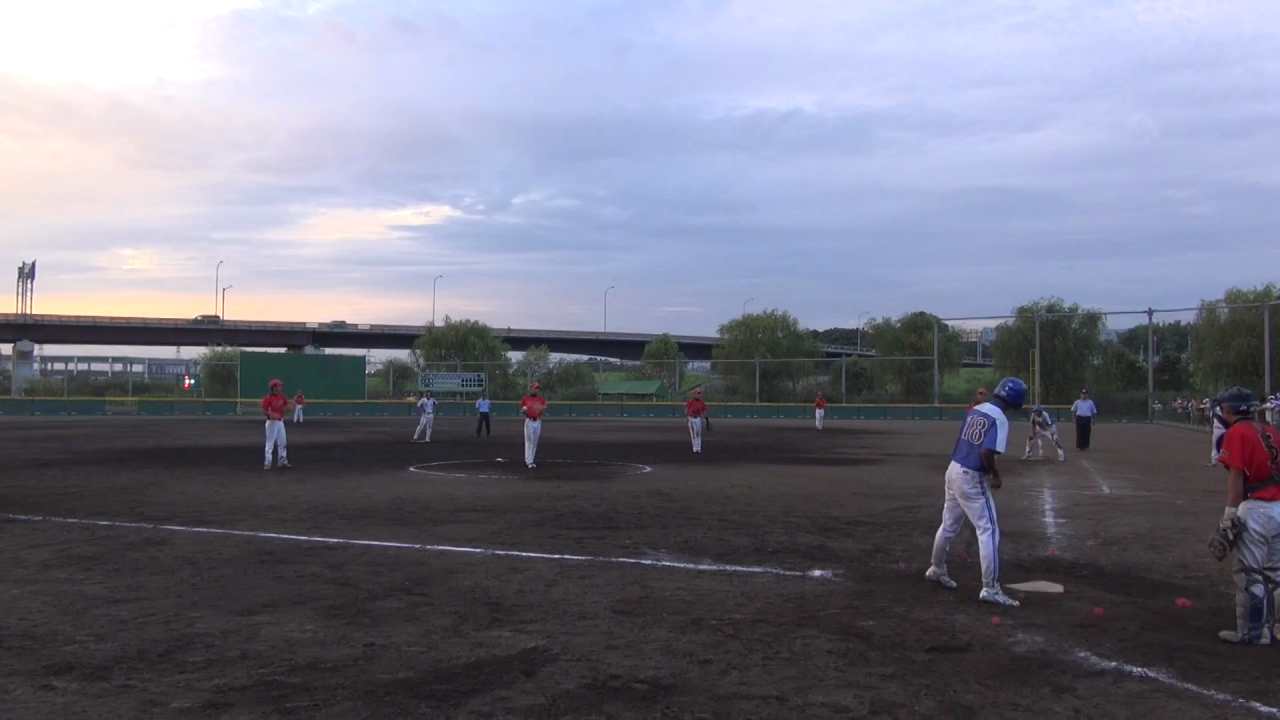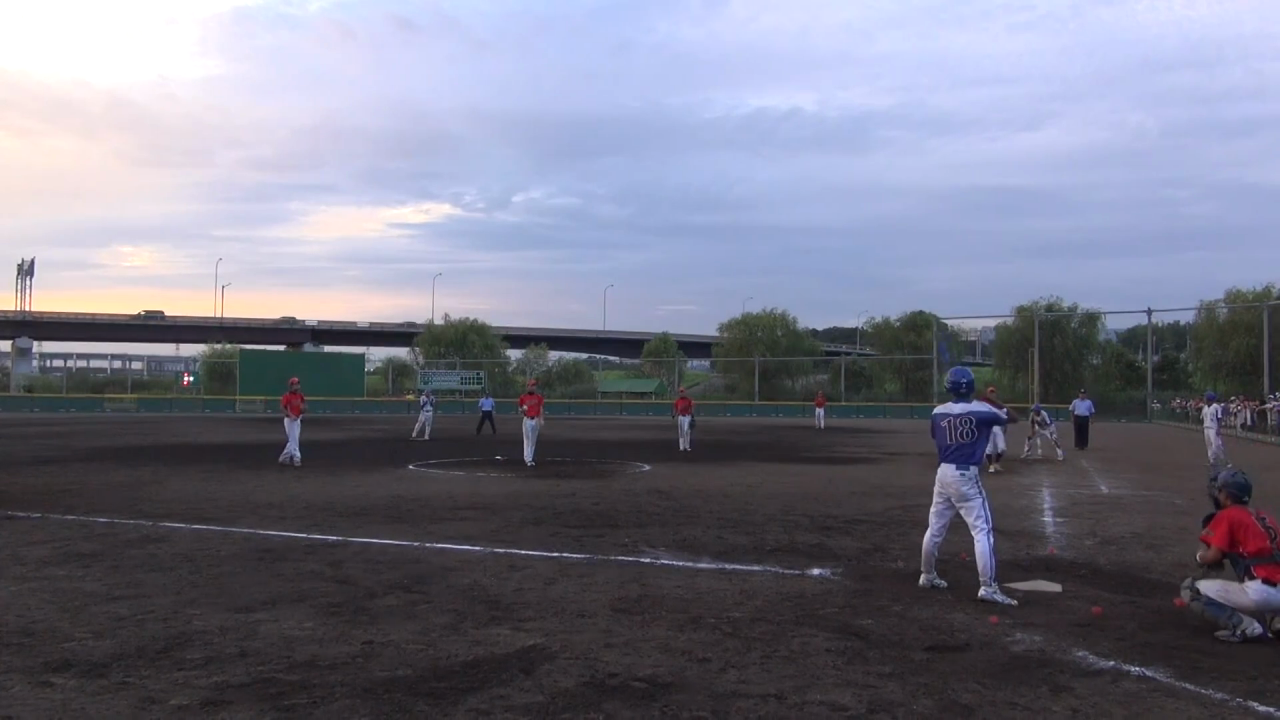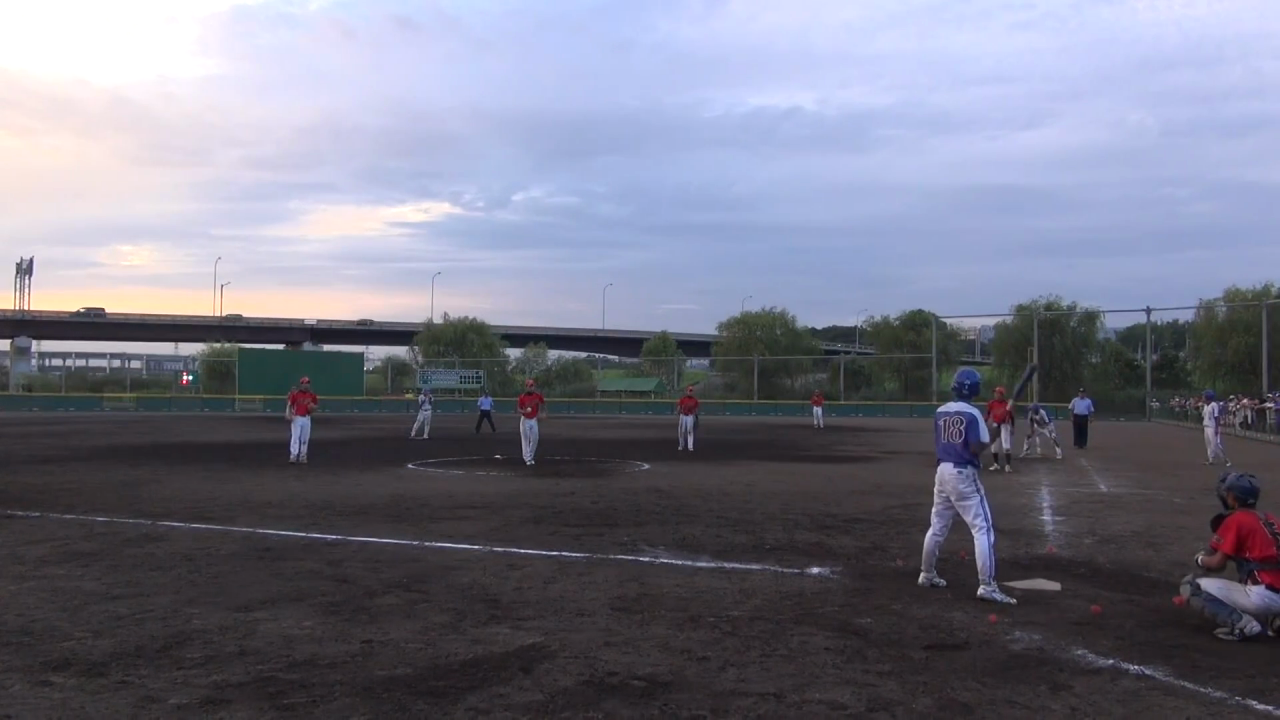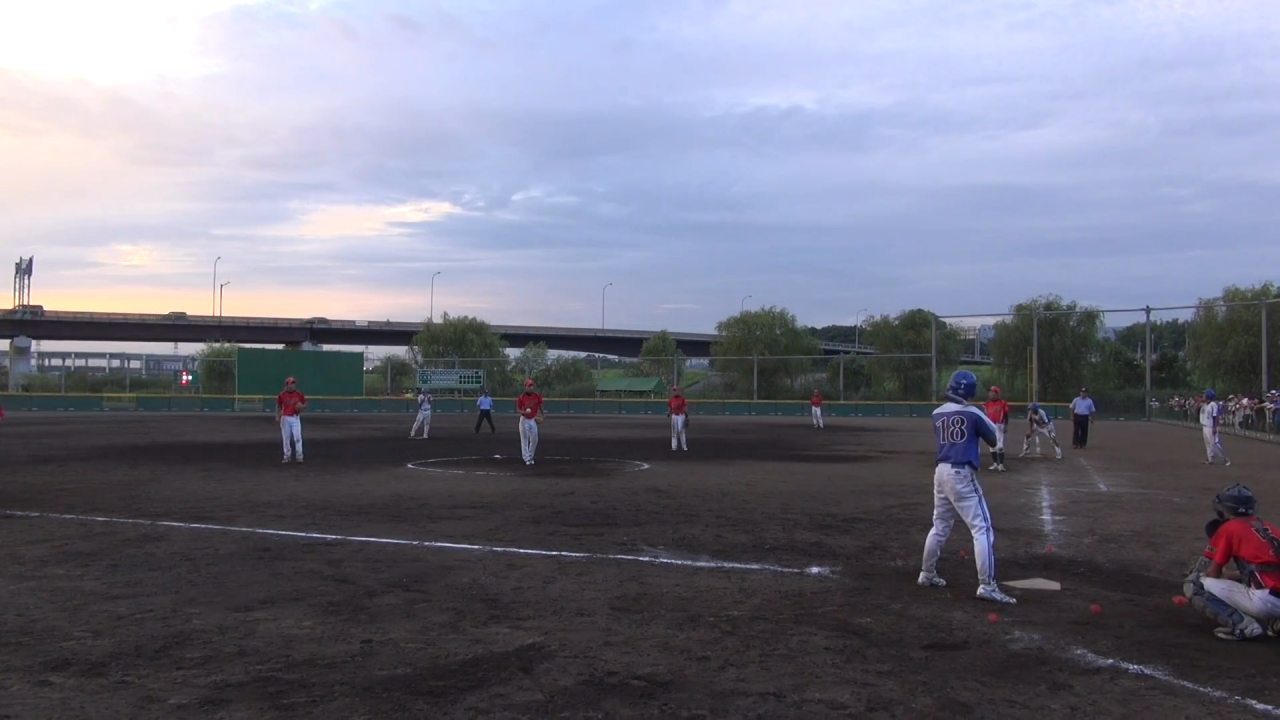
dt=1s
person 1, frame 1
left shoulder: (975, 410)
right shoulder: (999, 419)
right elbow: (986, 452)
right wrist: (996, 475)
left hip: (954, 470)
right hip: (972, 478)
left knee: (949, 525)
right knee: (988, 532)
left ankle: (937, 569)
right ankle: (990, 589)
person 1, frame 2
left shoulder: (937, 413)
right shoulder: (980, 412)
right elbow: (1012, 417)
right wrist: (989, 402)
left hip: (943, 474)
right hip: (966, 477)
left knee: (935, 528)
right knee: (982, 532)
left ankle: (927, 576)
right ankle: (988, 588)
person 1, frame 3
left shoulder: (941, 412)
right shoulder: (972, 414)
right elbow: (975, 449)
right wrist: (987, 441)
left hip: (942, 472)
right hip: (963, 475)
left knee: (937, 527)
right knee: (982, 530)
left ankle: (927, 574)
right ankle: (987, 586)
person 1, frame 4
left shoulder: (937, 414)
right shoulder: (973, 413)
right elbow: (993, 441)
left hip: (941, 472)
right hip: (962, 475)
left knee: (940, 526)
right knee: (982, 530)
left ankle: (927, 574)
right ankle: (987, 586)
person 2, frame 1
left shoulder: (1236, 433)
left elbow: (1236, 478)
left wrist: (1228, 517)
left hip: (1256, 509)
left knee: (1248, 572)
left ankle: (1252, 632)
person 2, frame 2
left shoulder: (1226, 516)
right shoulder: (1262, 518)
left elbow: (1213, 556)
left wrist: (1200, 557)
right wrist: (1227, 555)
left hip: (1260, 593)
left knee: (1190, 589)
left ankle: (1244, 627)
person 2, frame 3
left shoulder: (1236, 520)
left elbow: (1218, 562)
left wrist: (1201, 559)
right wrist: (1233, 555)
left hip: (1261, 597)
left knee: (1190, 586)
left ankle: (1241, 624)
person 2, frame 4
left shoulder: (1228, 527)
left elbow: (1213, 573)
right wrist: (1229, 575)
left hip: (1262, 602)
left knee: (1193, 584)
left ankle: (1243, 625)
